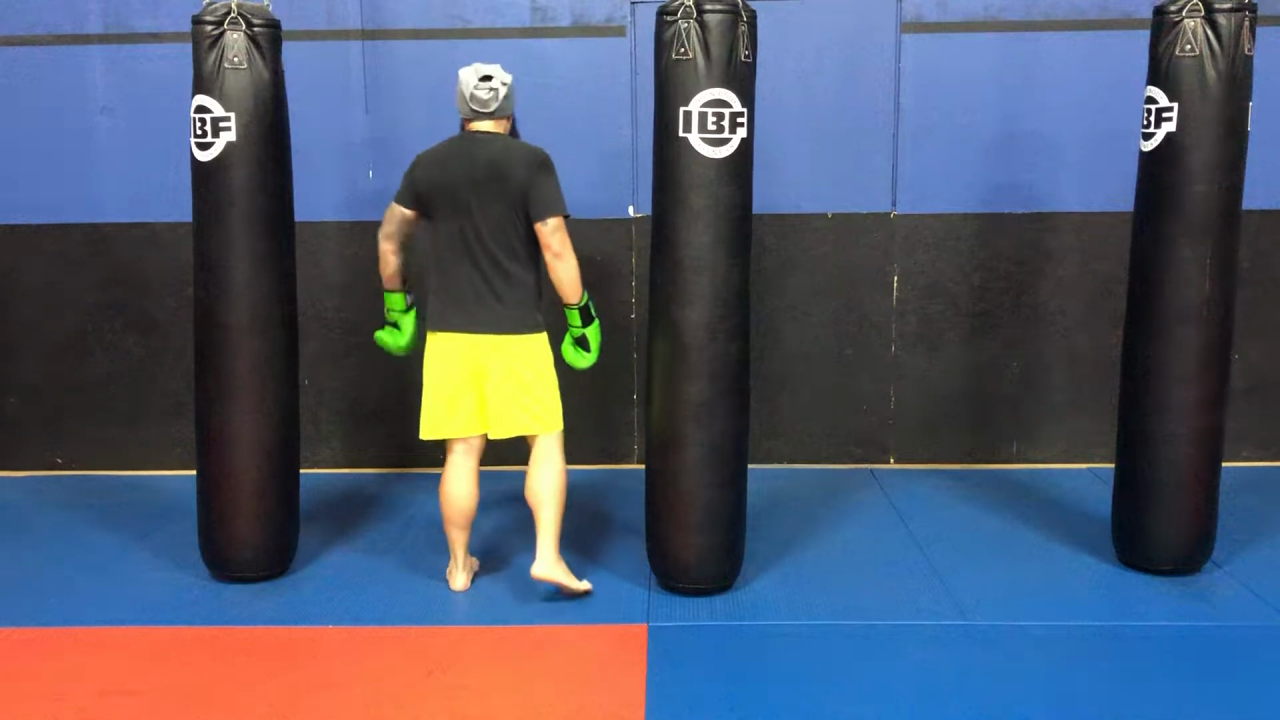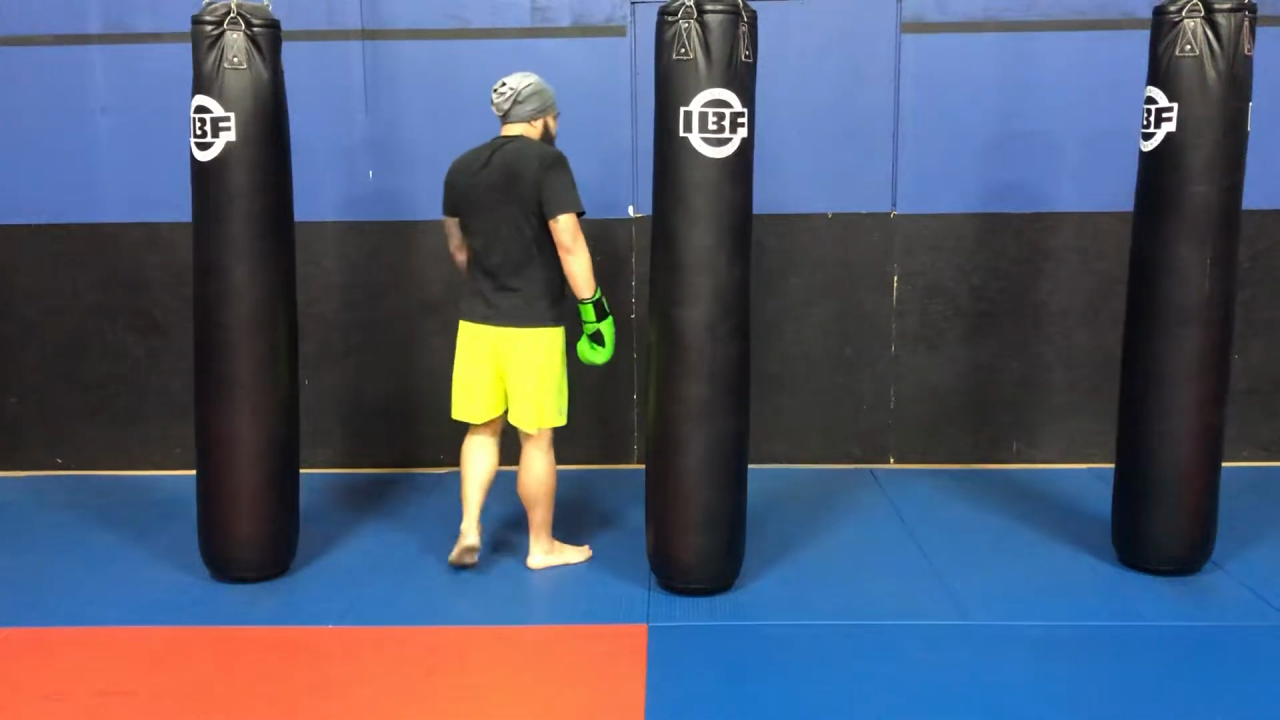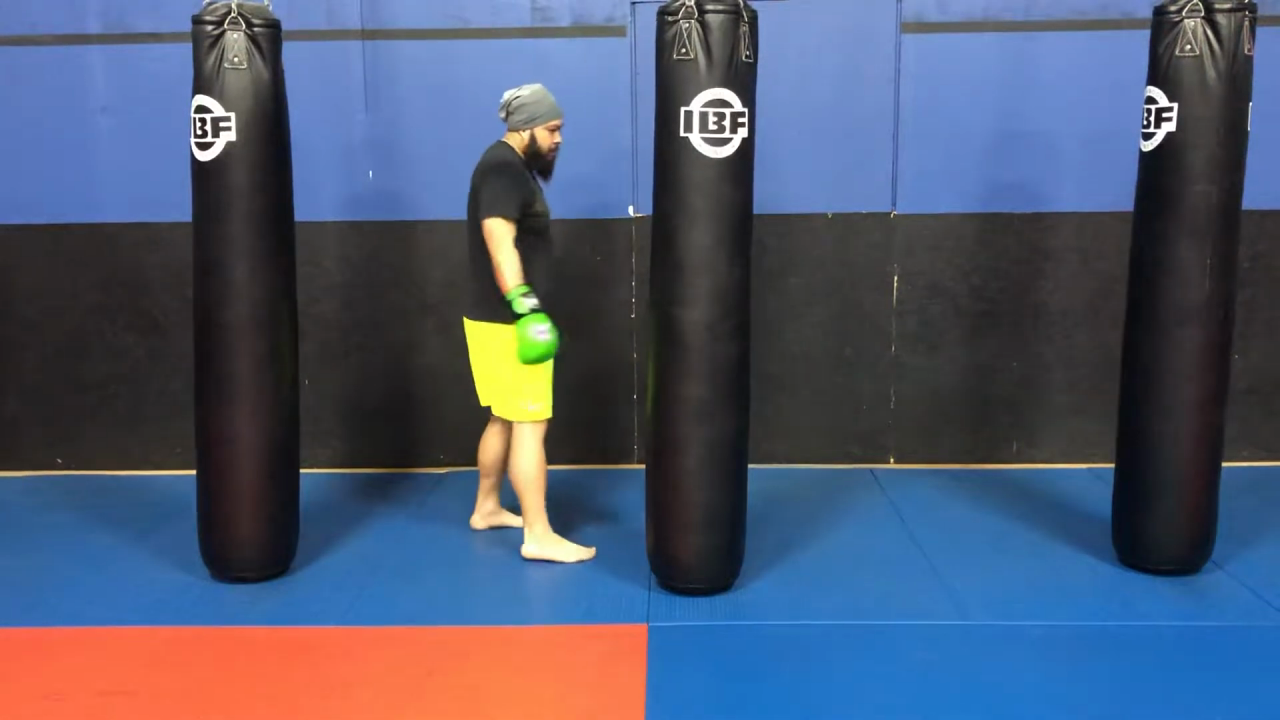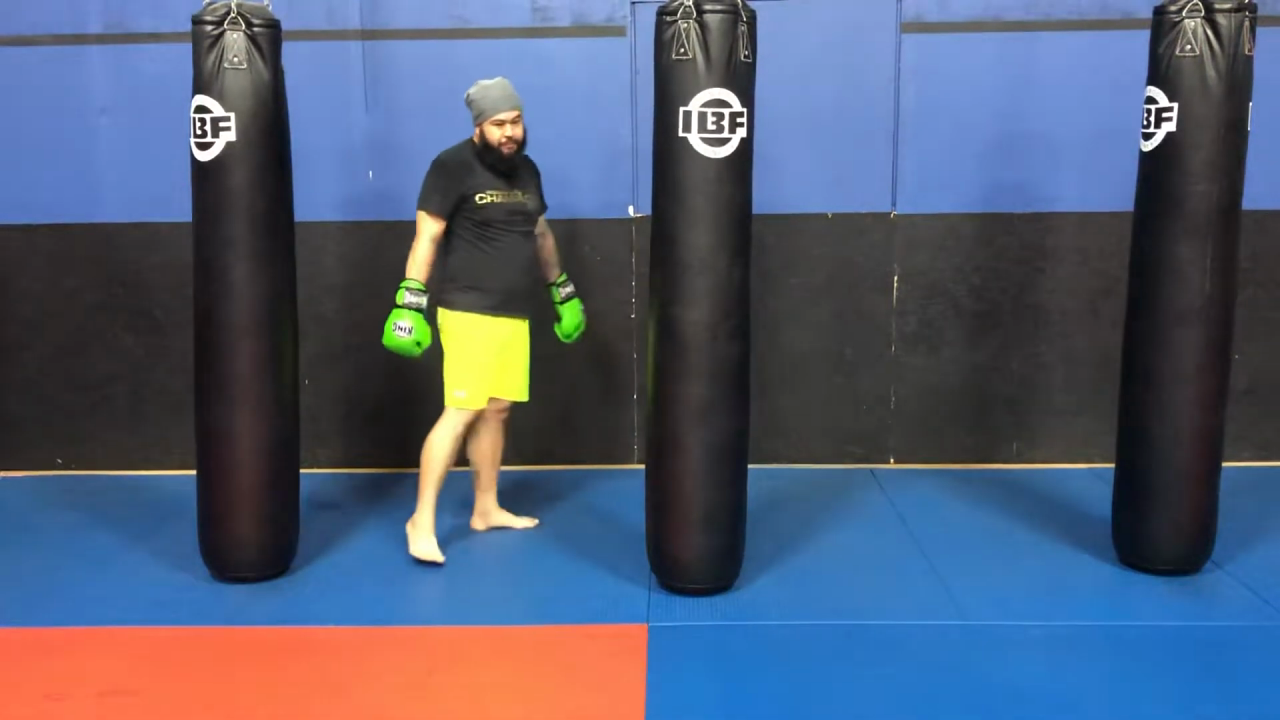
dt=0.5s
person 1, frame 1
left shoulder: (427, 164)
right shoulder: (531, 162)
left elbow: (389, 241)
right elbow: (557, 249)
left wrist: (397, 304)
right wrist: (580, 316)
left hip: (449, 333)
right hip: (517, 333)
left knee: (461, 453)
right knee: (547, 439)
left ankle: (459, 565)
right ankle: (548, 556)
person 1, frame 2
left shoulder: (461, 168)
right shoulder: (547, 161)
right elbow: (570, 246)
right wrist: (595, 310)
left hip: (476, 322)
right hip: (533, 325)
left knee: (482, 429)
right knee: (537, 438)
left ankle: (468, 531)
right ankle: (542, 545)
person 1, frame 3
left shoulder: (505, 166)
right shoulder: (504, 169)
right elbow: (500, 245)
right wrist: (526, 308)
left hip: (492, 316)
right hip: (505, 319)
left knee: (504, 417)
right knee: (529, 424)
left ankle: (487, 507)
right ankle: (539, 535)
person 1, frame 4
left shoulder: (526, 169)
right shoulder: (453, 166)
left elbow: (541, 235)
right elbow: (426, 237)
left wrist: (564, 292)
right wrist: (409, 300)
left hip: (513, 315)
right hip: (467, 313)
left knee: (495, 413)
right knee: (459, 414)
left ankle: (486, 509)
right ankle: (421, 518)
